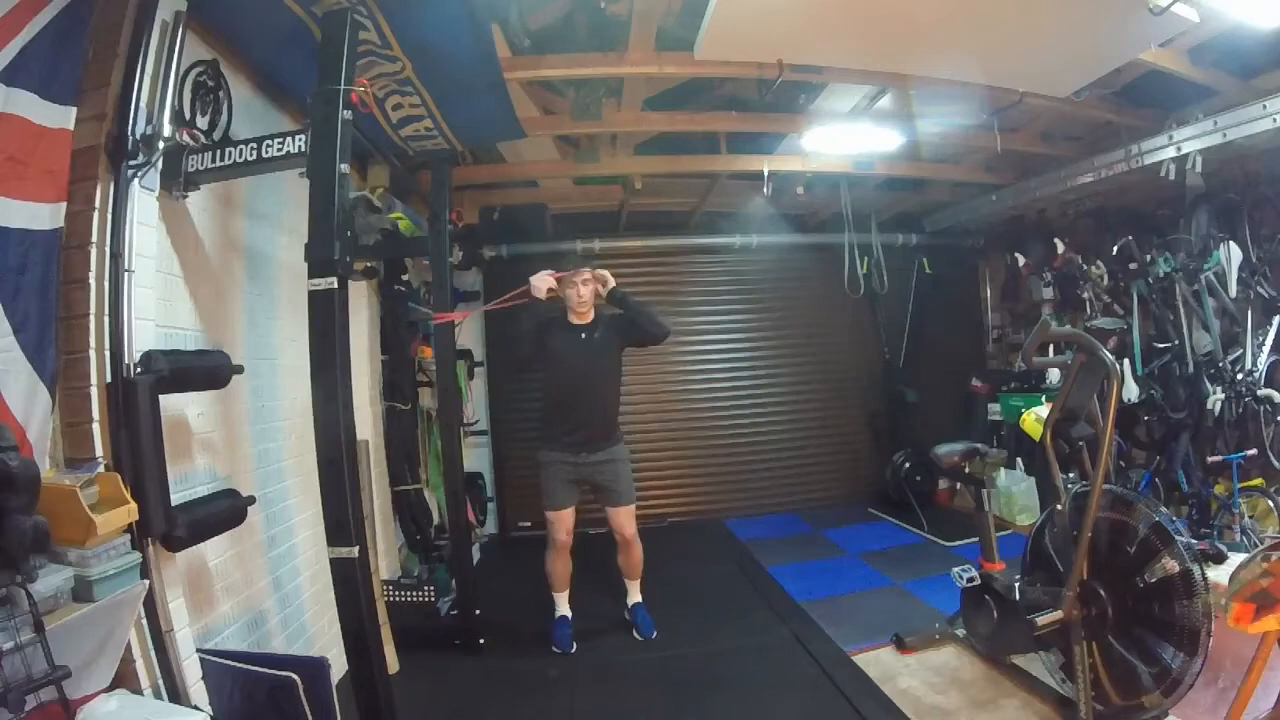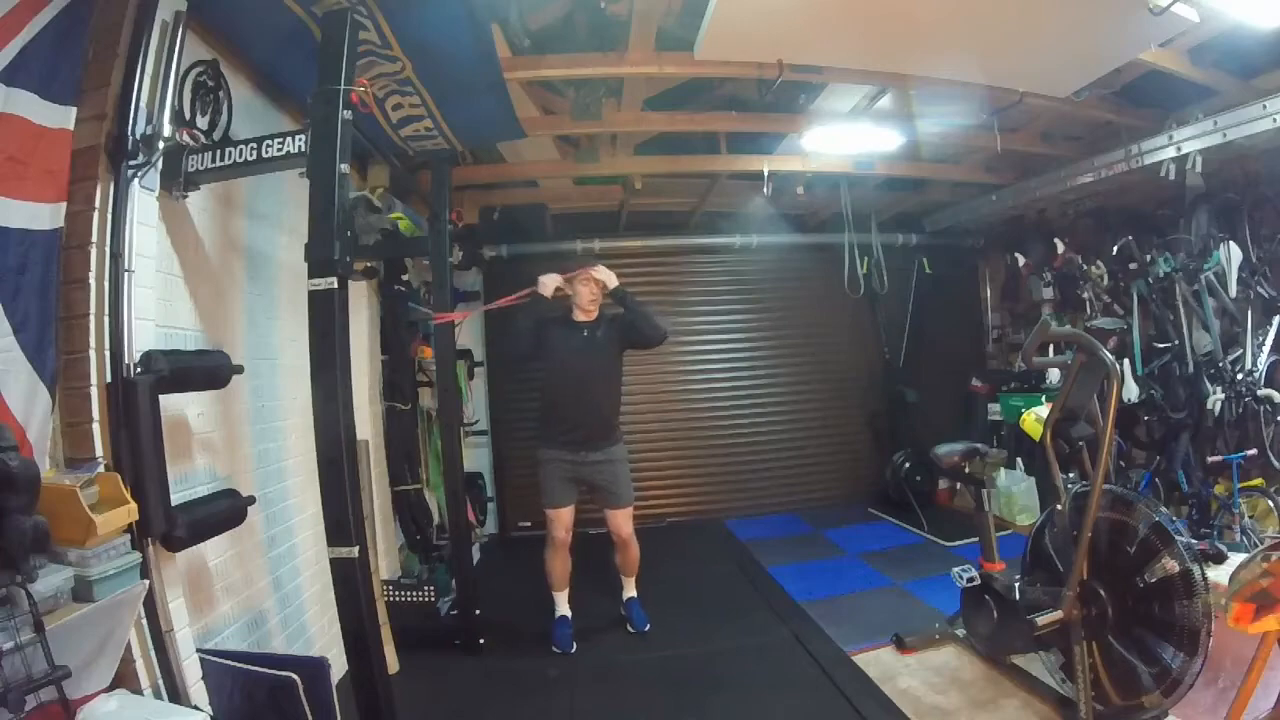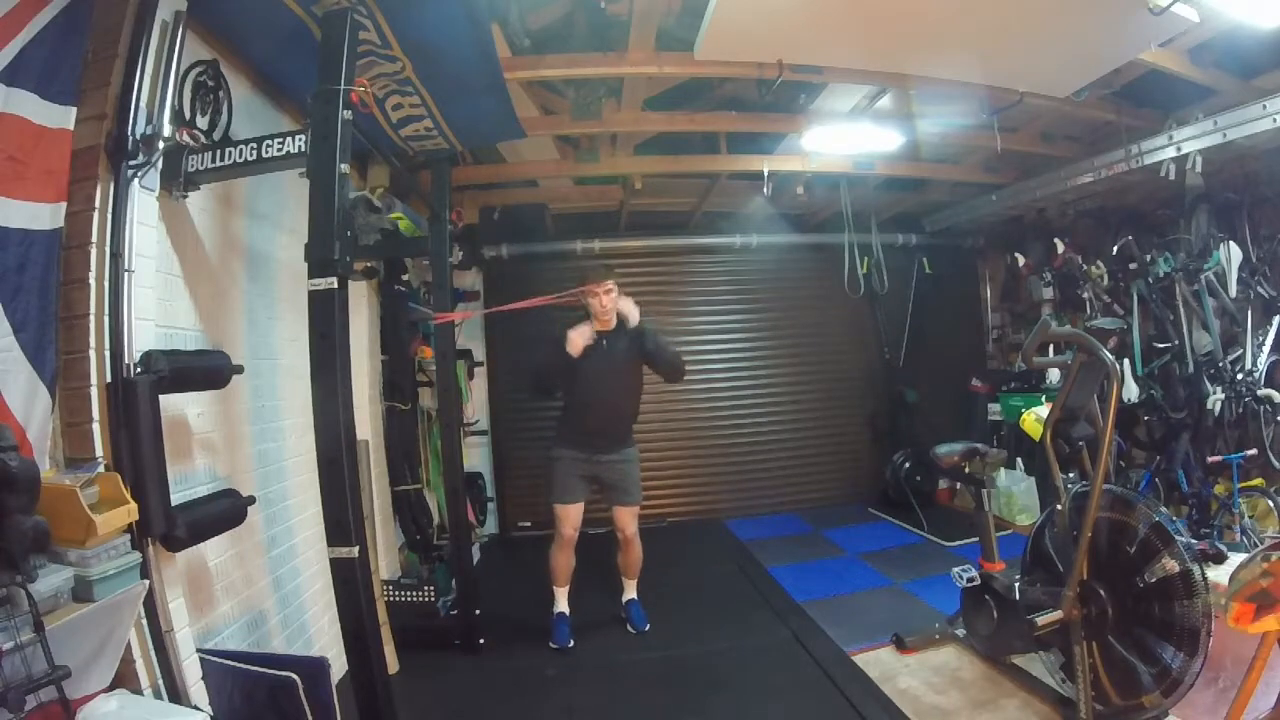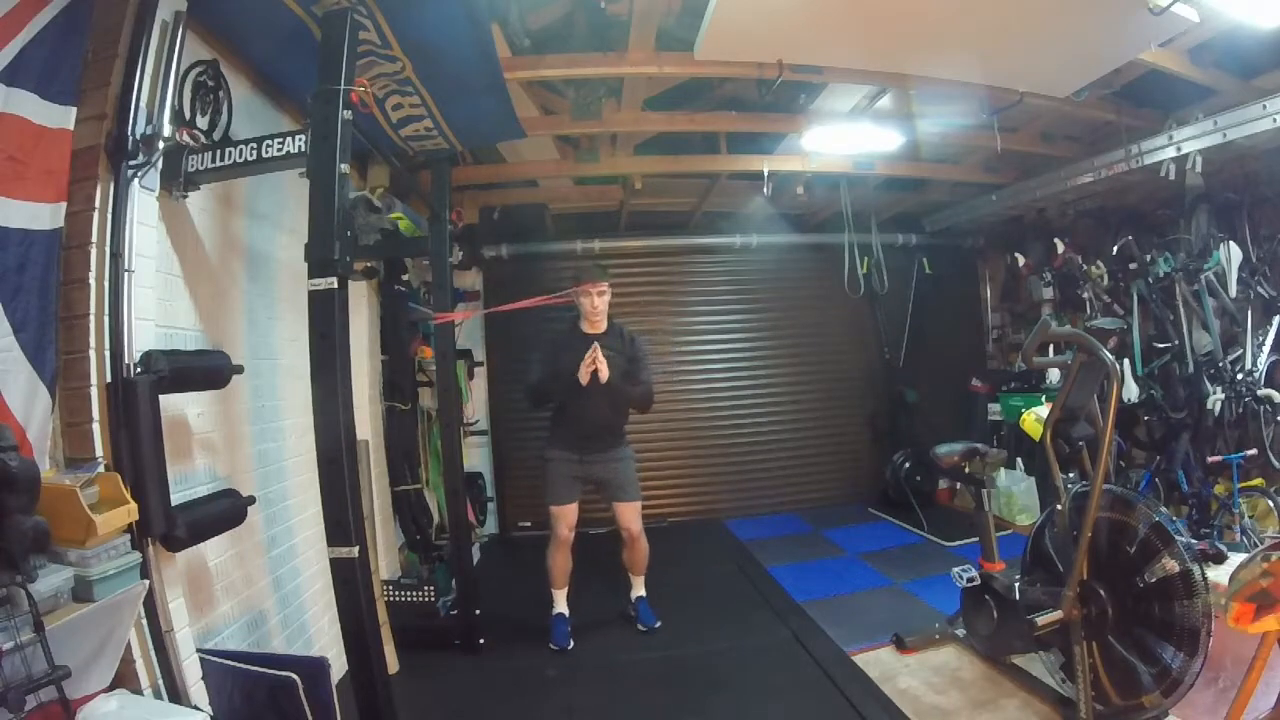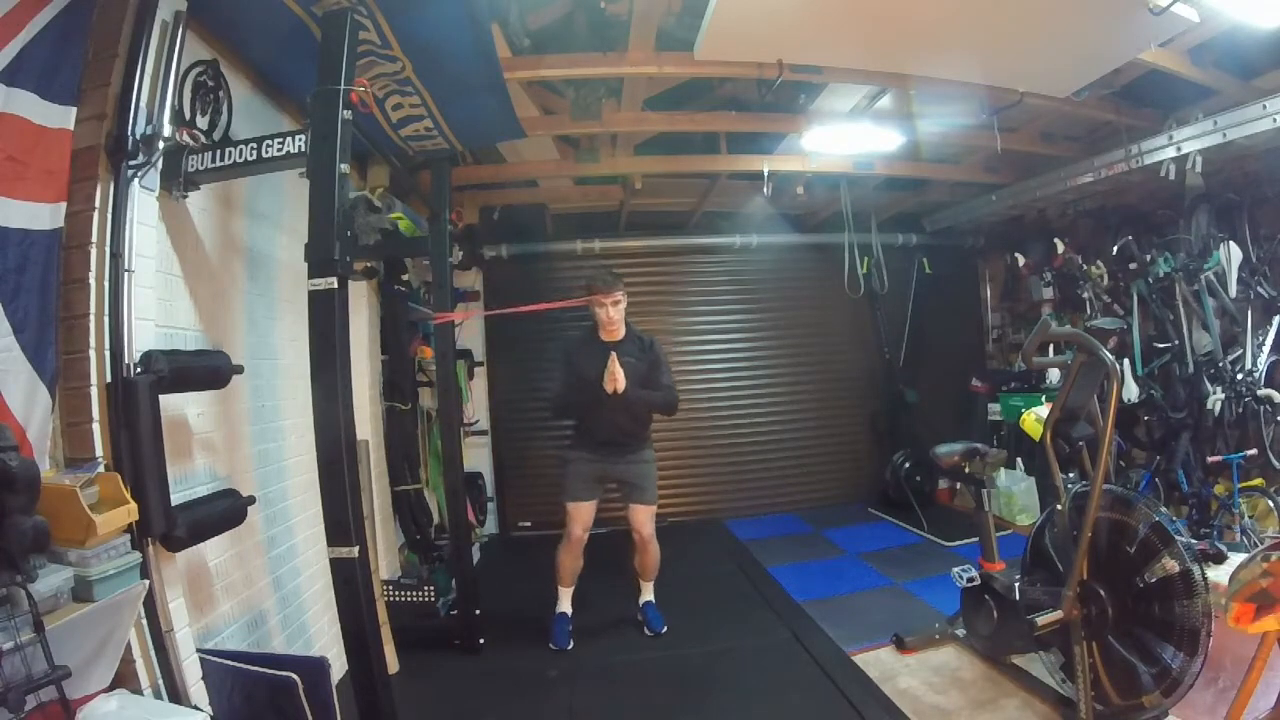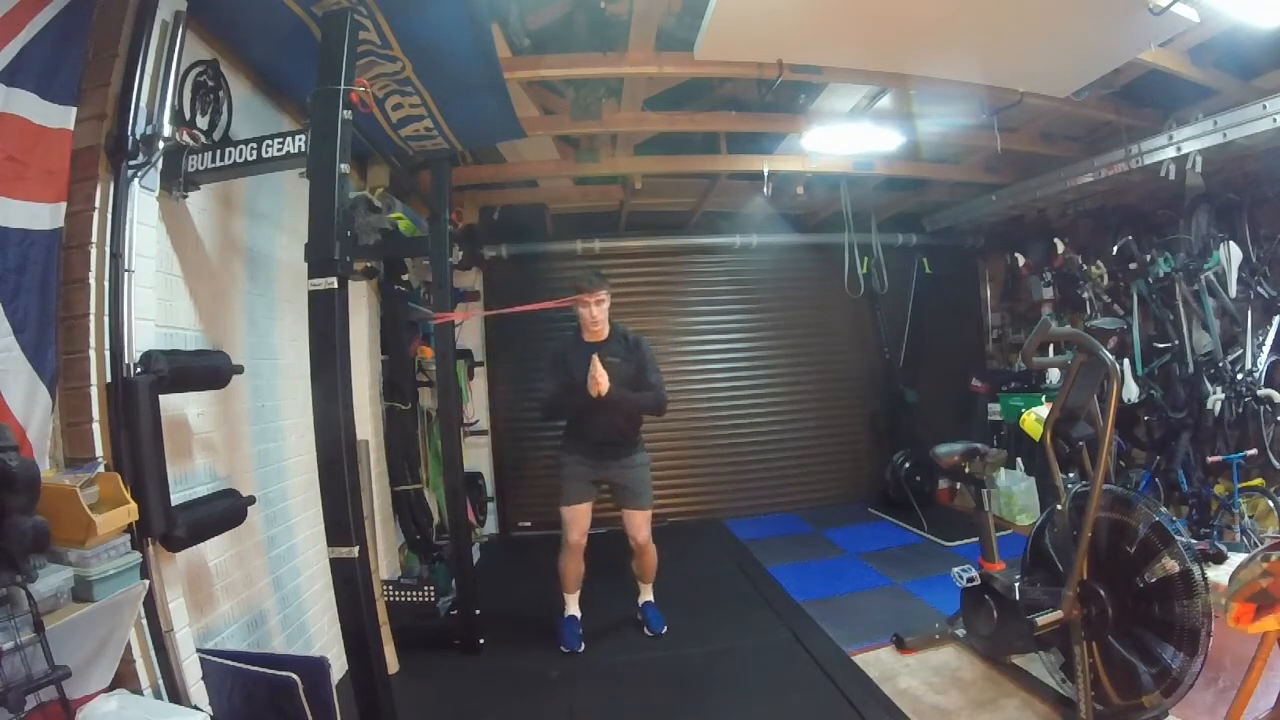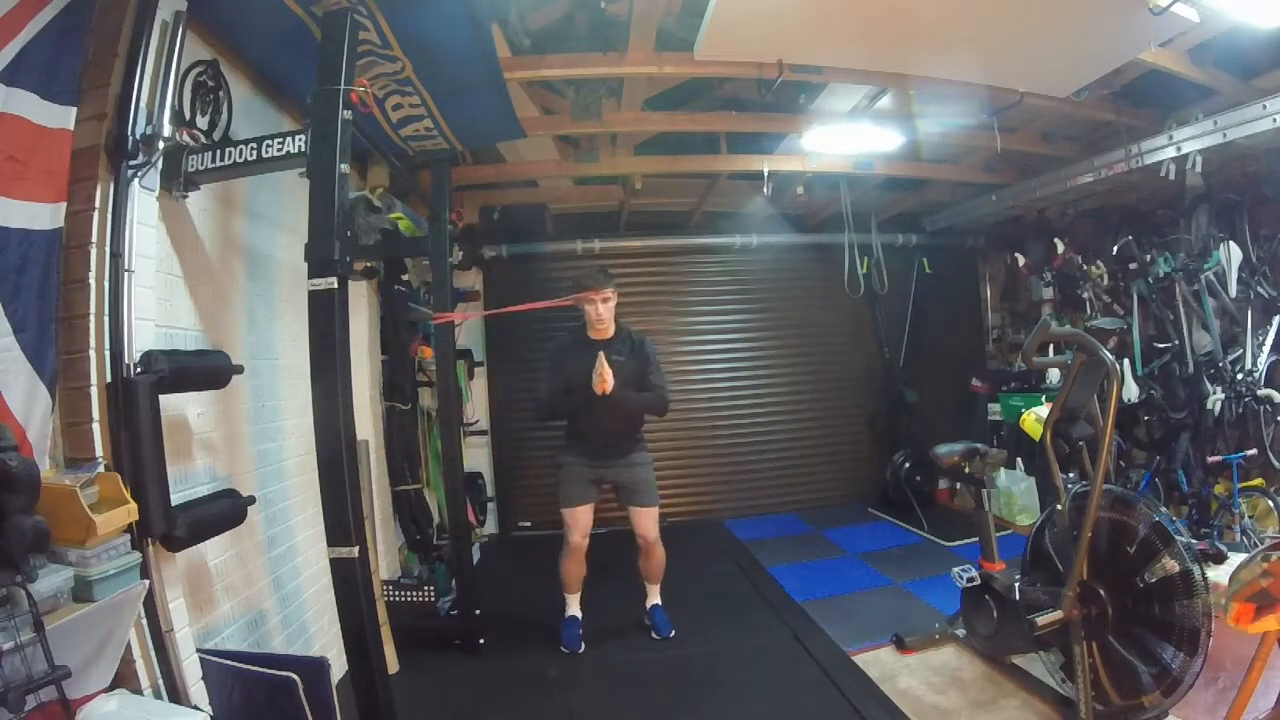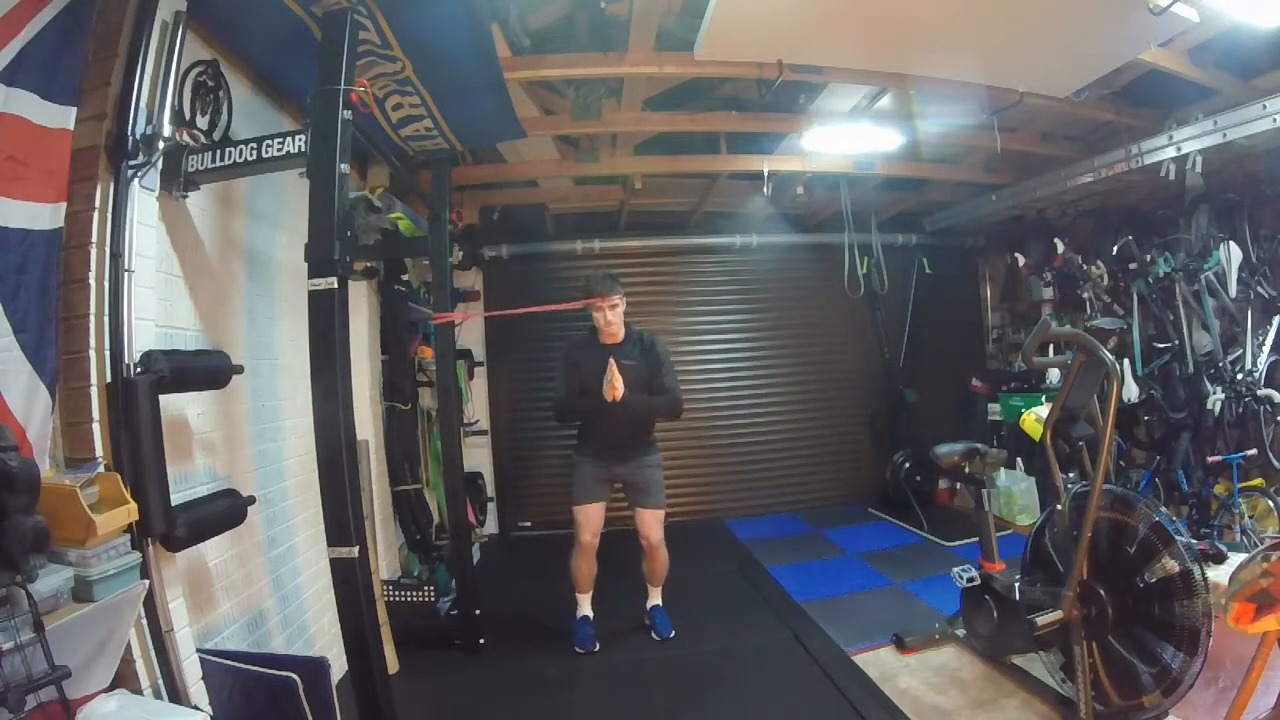
dt=0.4s
person 1, frame 1
left shoulder: (613, 326)
right shoulder: (548, 330)
left elbow: (659, 331)
right elbow: (519, 351)
left wrist: (615, 293)
right wrist: (537, 301)
left hip: (608, 450)
right hip: (560, 455)
left knee: (627, 534)
right knee: (560, 539)
left ankle: (635, 603)
right ankle: (562, 613)
person 1, frame 2
left shoulder: (615, 327)
right shoulder: (550, 327)
left elbow: (657, 334)
right elbow: (518, 346)
left wrist: (618, 290)
right wrist: (541, 297)
left hip: (606, 450)
right hip: (558, 453)
left knee: (624, 533)
right knee: (559, 537)
left ankle: (631, 597)
right ankle: (562, 612)
person 1, frame 3
left shoulder: (635, 337)
right shoulder: (572, 337)
left elbow: (675, 371)
right elbow: (542, 386)
left wrist: (639, 326)
right wrist: (566, 354)
left hip: (619, 452)
right hip: (572, 452)
left knee: (628, 533)
right knee: (566, 534)
left ankle: (630, 598)
right ankle: (560, 610)
person 1, frame 4
left shoulder: (627, 342)
right shoulder: (558, 342)
left elbow: (645, 400)
right elbow: (535, 395)
left wrist: (609, 379)
right wrist: (576, 379)
left hip: (613, 452)
right hip: (565, 453)
left knee: (633, 530)
right knee: (562, 535)
left ankle: (638, 596)
right ankle: (560, 611)
person 1, frame 5
left shoulder: (646, 347)
right shoulder: (577, 349)
left elbow: (670, 402)
right elbow: (561, 406)
left wrist: (626, 390)
right wrist: (600, 390)
left hip: (635, 454)
right hip: (586, 454)
left knee: (645, 534)
right knee: (575, 535)
left ankle: (647, 601)
right ankle: (563, 610)
person 1, frame 6
left shoulder: (634, 346)
right shoulder: (565, 352)
left elbow: (658, 402)
right elbow: (551, 408)
left wrist: (611, 392)
right wrist: (586, 394)
left hip: (628, 456)
right hip: (579, 458)
left knee: (641, 539)
right knee: (574, 540)
left ankle: (646, 601)
right ankle: (571, 613)
person 1, frame 7
left shoulder: (638, 346)
right shoulder: (564, 349)
left elbow: (661, 403)
right elbow: (549, 407)
left wrist: (615, 391)
right wrist: (590, 392)
left hip: (630, 456)
right hip: (579, 458)
left knee: (649, 537)
right knee: (575, 542)
left ankle: (654, 604)
right ankle: (573, 614)
person 1, frame 8
left shoulder: (649, 347)
right shoulder: (577, 352)
left elbow: (674, 405)
right elbow: (562, 411)
left wrist: (625, 397)
right wrist: (601, 398)
left hip: (641, 456)
right hip: (592, 458)
left knee: (653, 540)
right knee: (586, 541)
left ankle: (654, 604)
right ankle: (584, 613)
